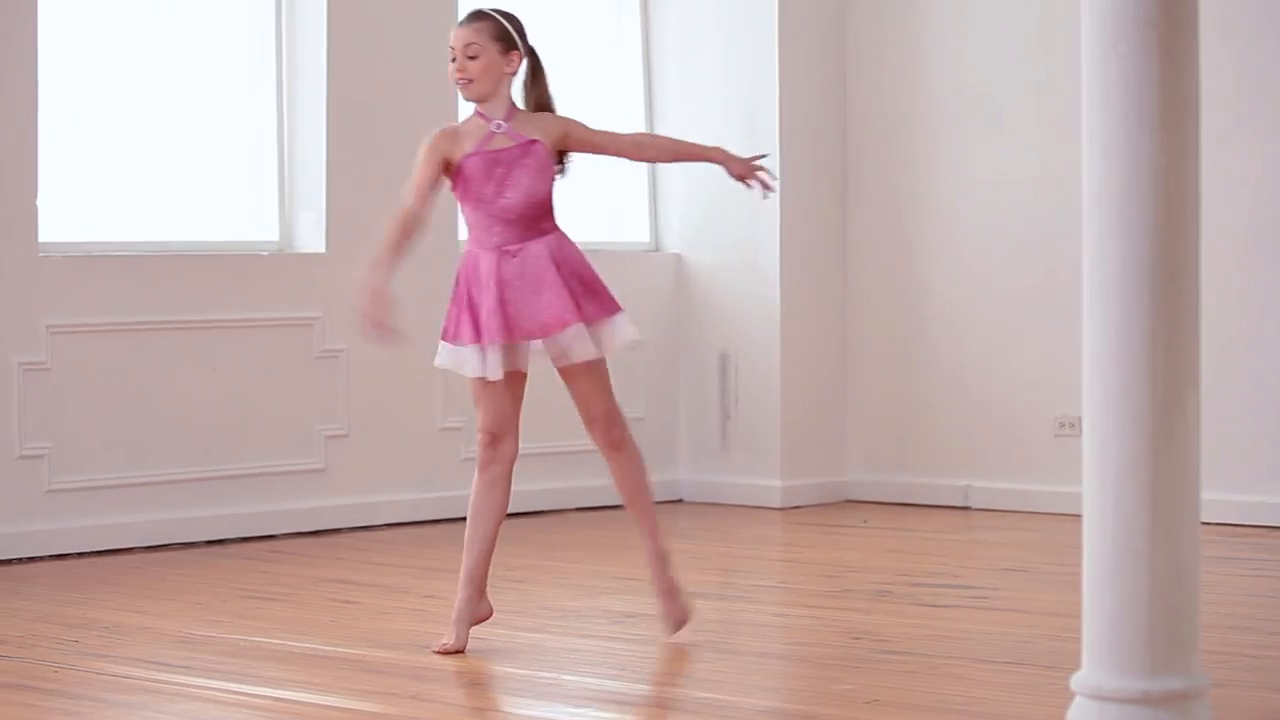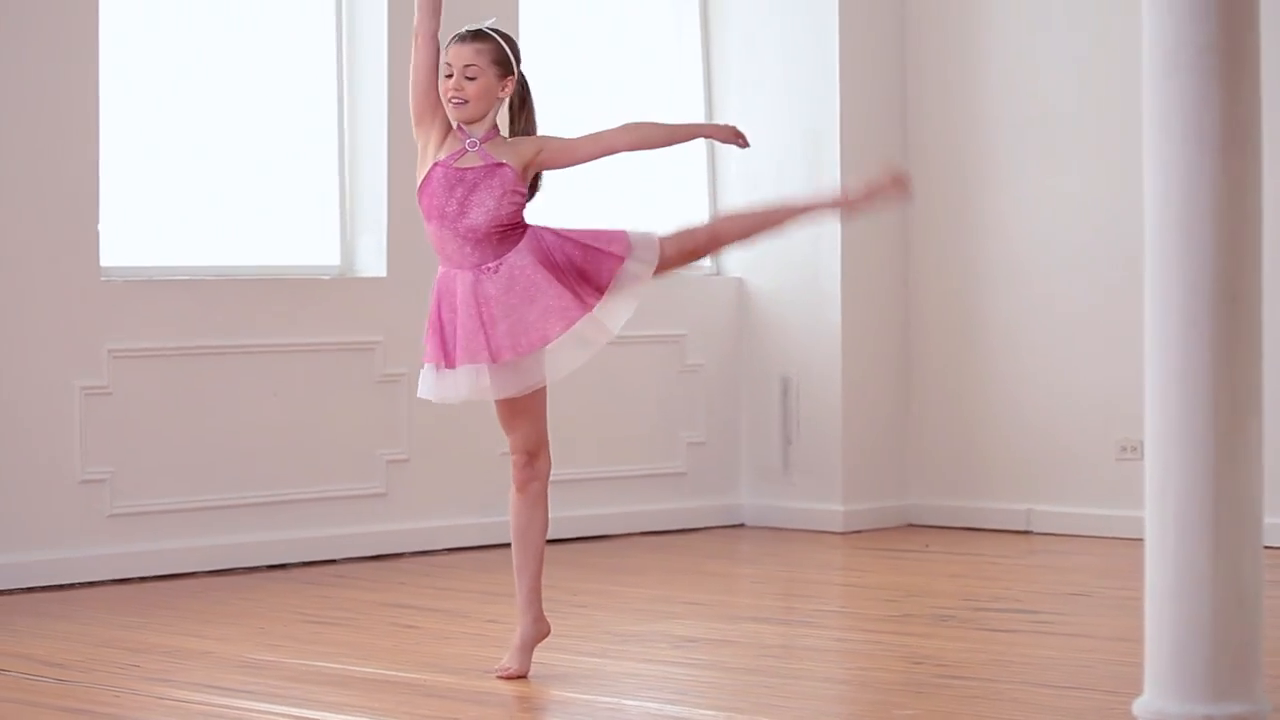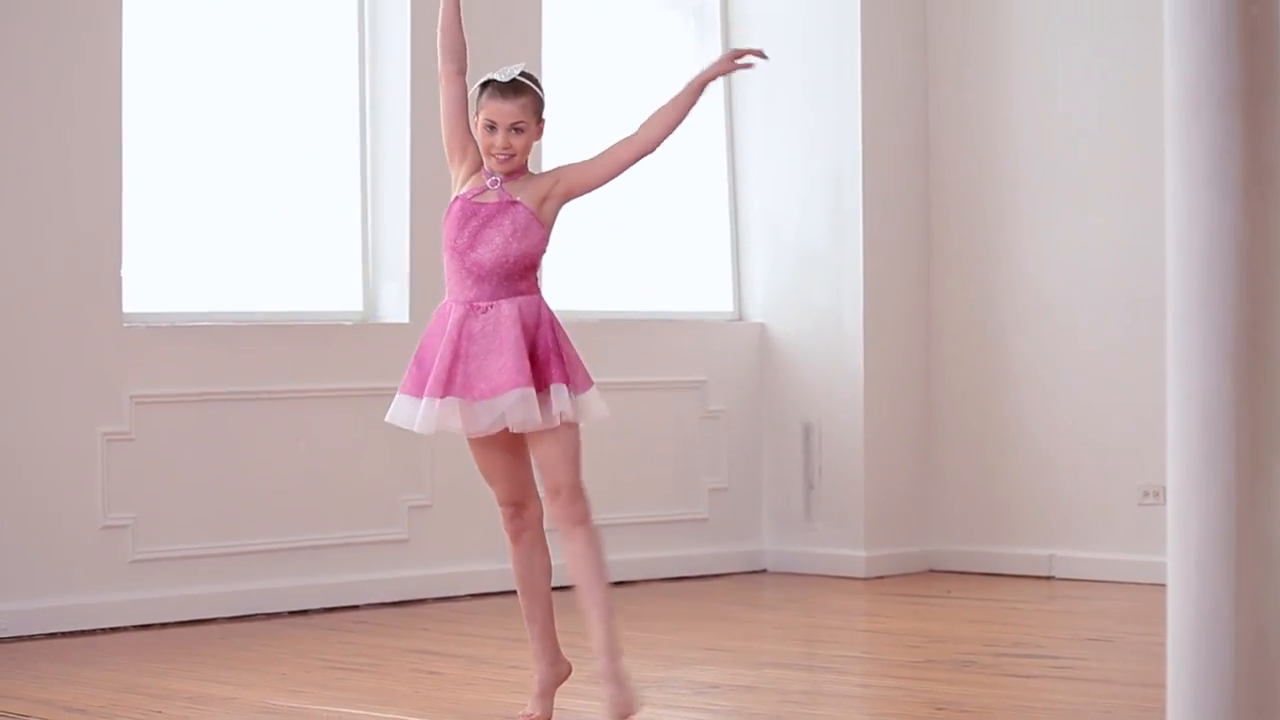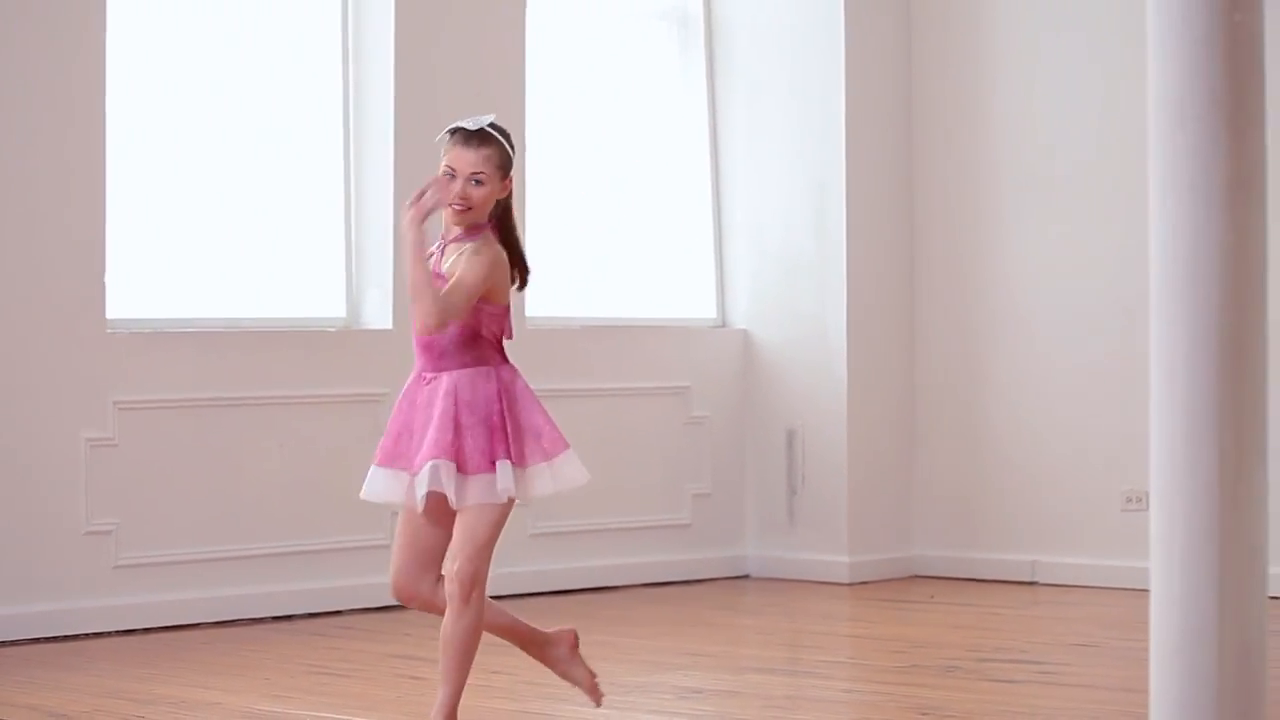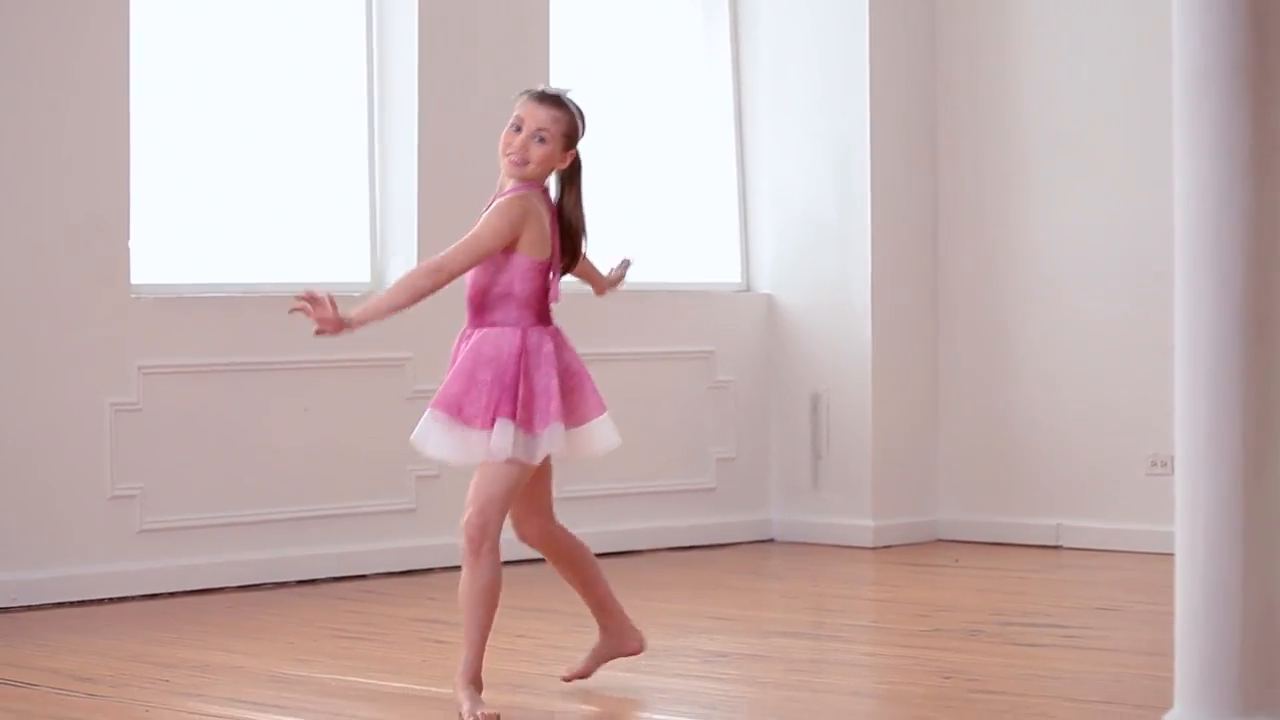
dt=0.5s
person 1, frame 1
left shoulder: (550, 130)
right shoulder: (447, 143)
left elbow: (636, 143)
right elbow: (410, 215)
left wrist: (719, 156)
right wrist: (377, 280)
left hip: (556, 279)
right hip: (489, 291)
left knee: (605, 425)
right knee: (494, 442)
left ankle: (659, 564)
right ankle: (470, 597)
person 1, frame 2
left shoulder: (524, 152)
right shoulder: (431, 137)
left elbow: (621, 138)
left wrist: (702, 128)
left hip: (542, 278)
right hip: (478, 309)
left knee: (691, 242)
right knee: (528, 461)
left ankle: (837, 204)
right ankle: (529, 618)
person 1, frame 3
left shoulder: (554, 186)
right shoulder: (466, 172)
left elbow: (645, 137)
right elbow: (451, 80)
left wrist: (705, 75)
left hip: (528, 347)
right hip: (467, 349)
left knee: (564, 504)
right knee: (517, 511)
left ankle: (609, 662)
right ankle: (548, 657)
person 1, frame 4
left shoulder: (483, 257)
right shoulder: (450, 245)
left elbow: (430, 320)
left wrist: (412, 229)
left hip: (483, 418)
right hip: (435, 416)
left knee: (463, 578)
right knee: (410, 584)
right ankle: (549, 644)
person 1, frame 5
left shoulder: (518, 206)
right shoulder: (531, 212)
left elbow: (437, 273)
right elbow: (599, 280)
left wrist: (352, 318)
right wrist: (606, 278)
left hip: (524, 371)
right hip: (494, 368)
left knee: (477, 528)
right knee: (534, 526)
right ankle: (617, 628)
